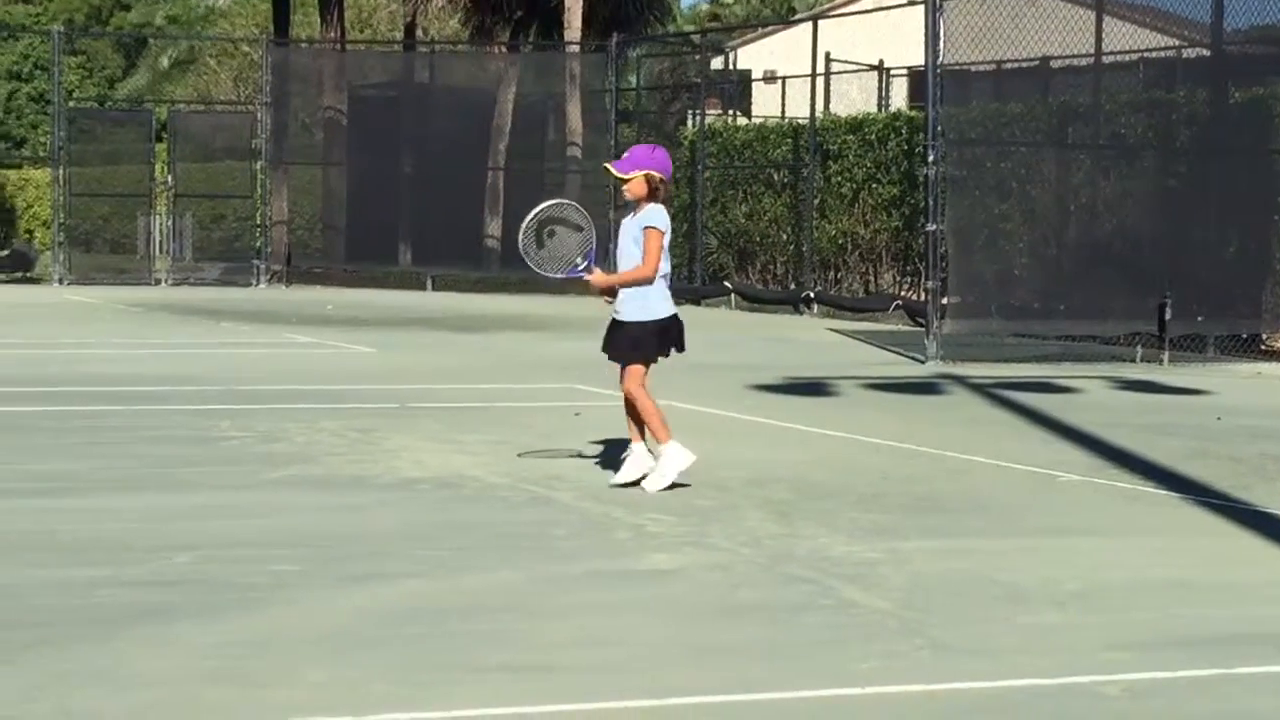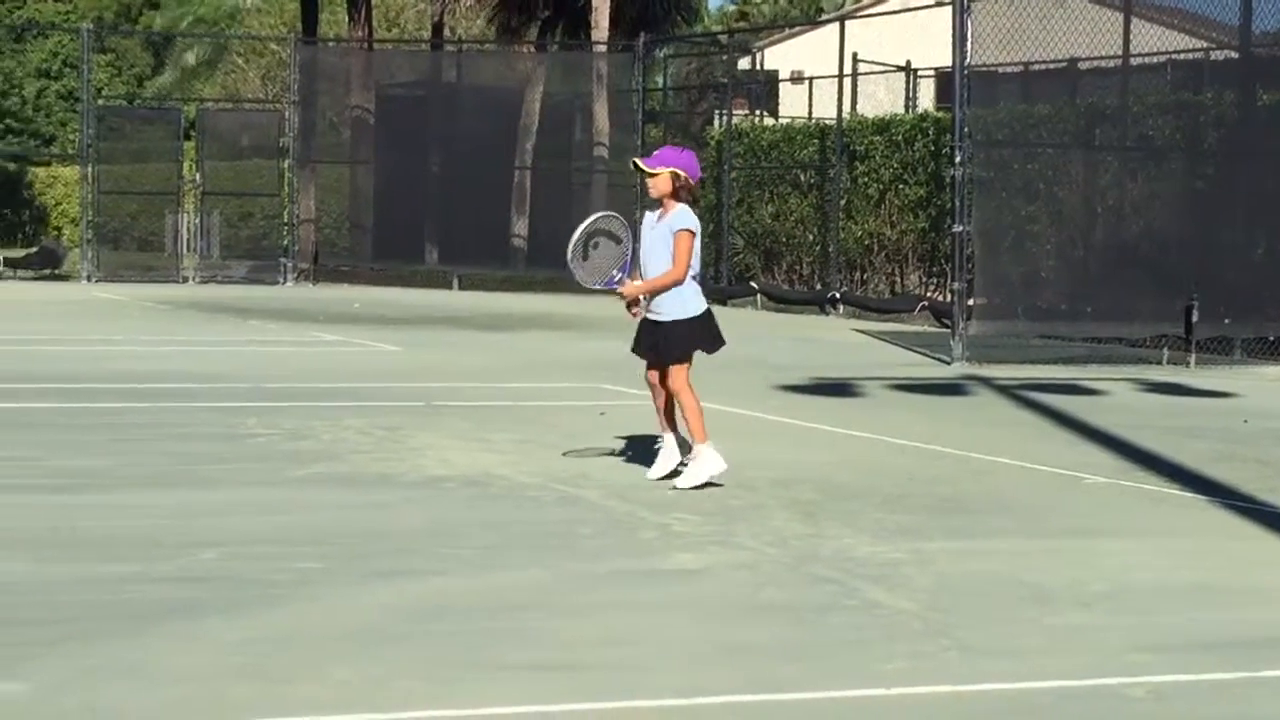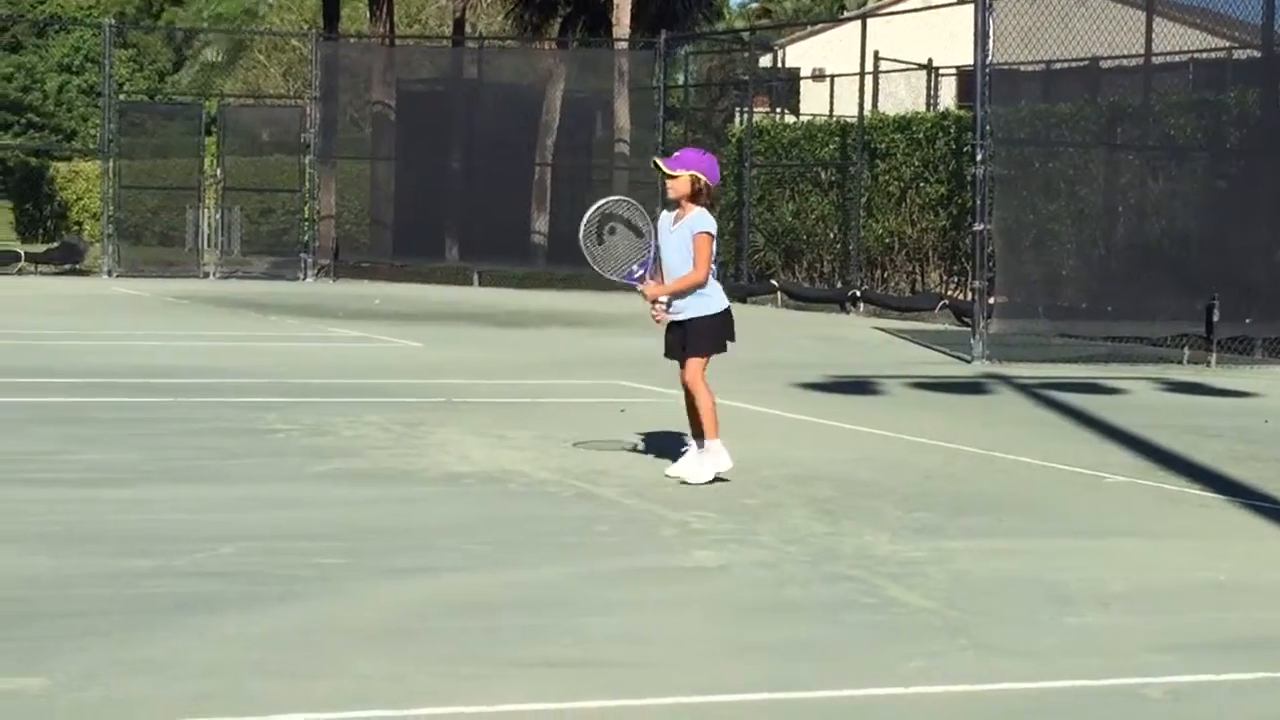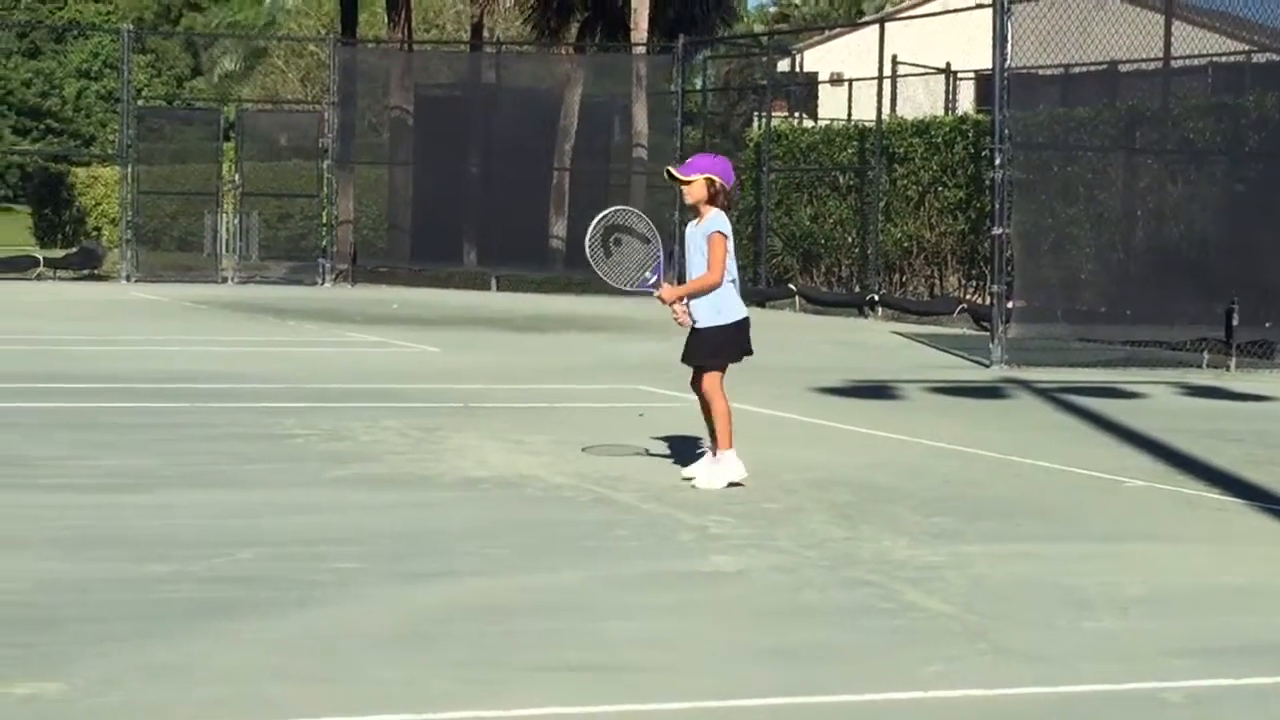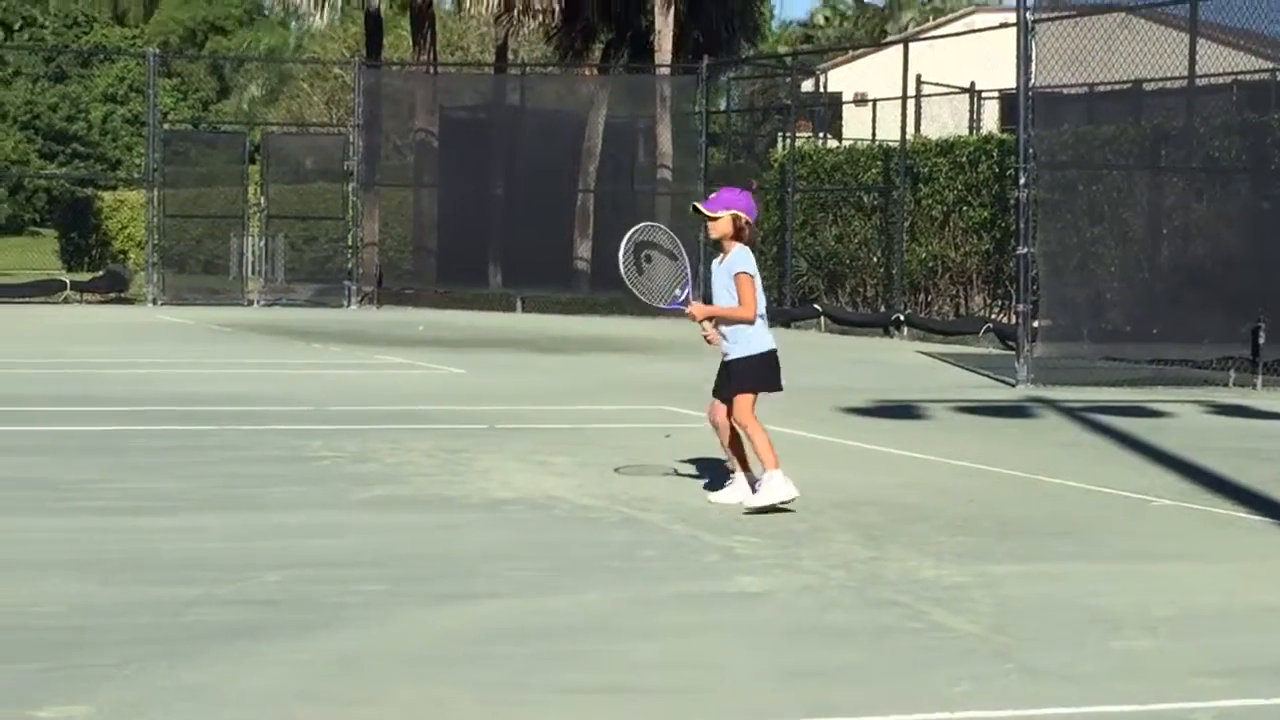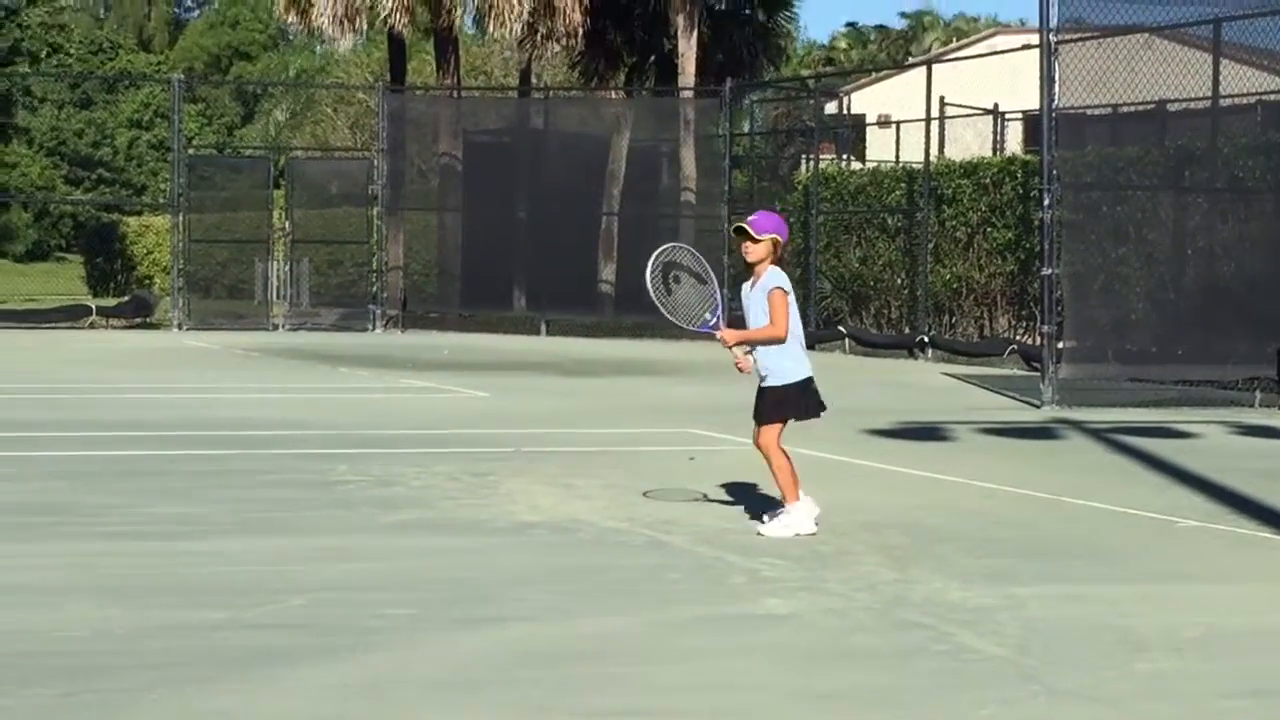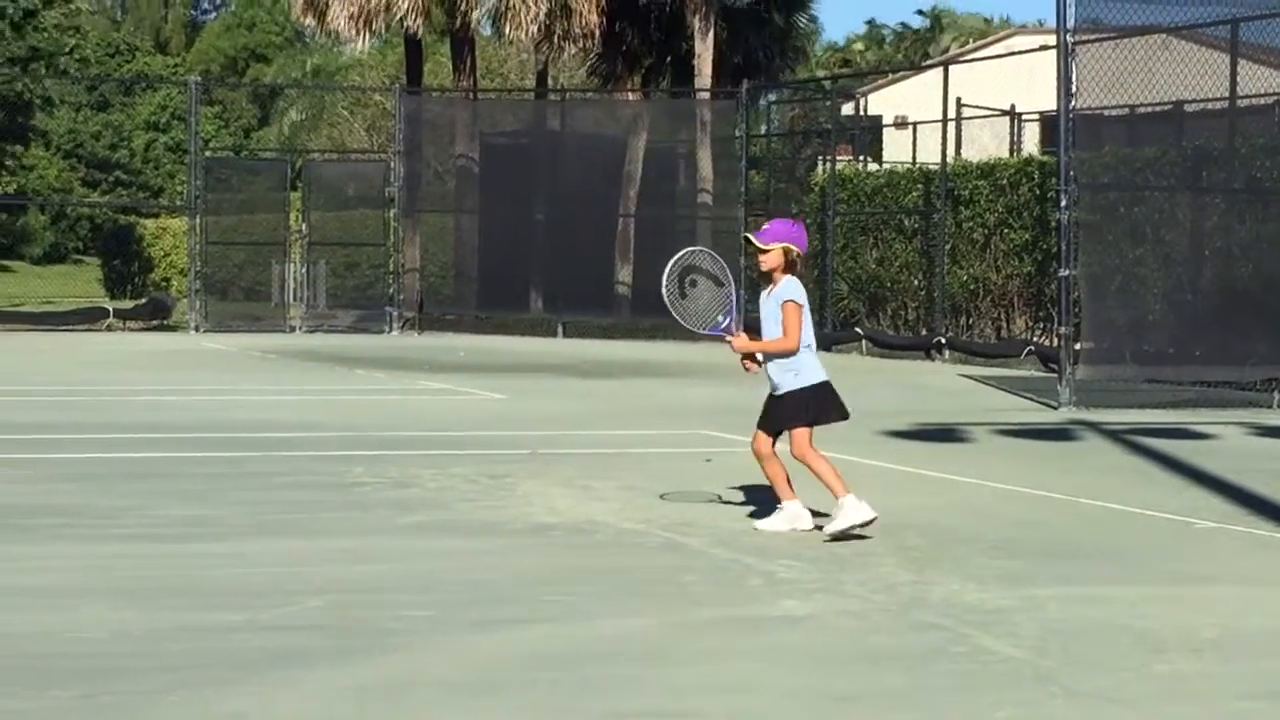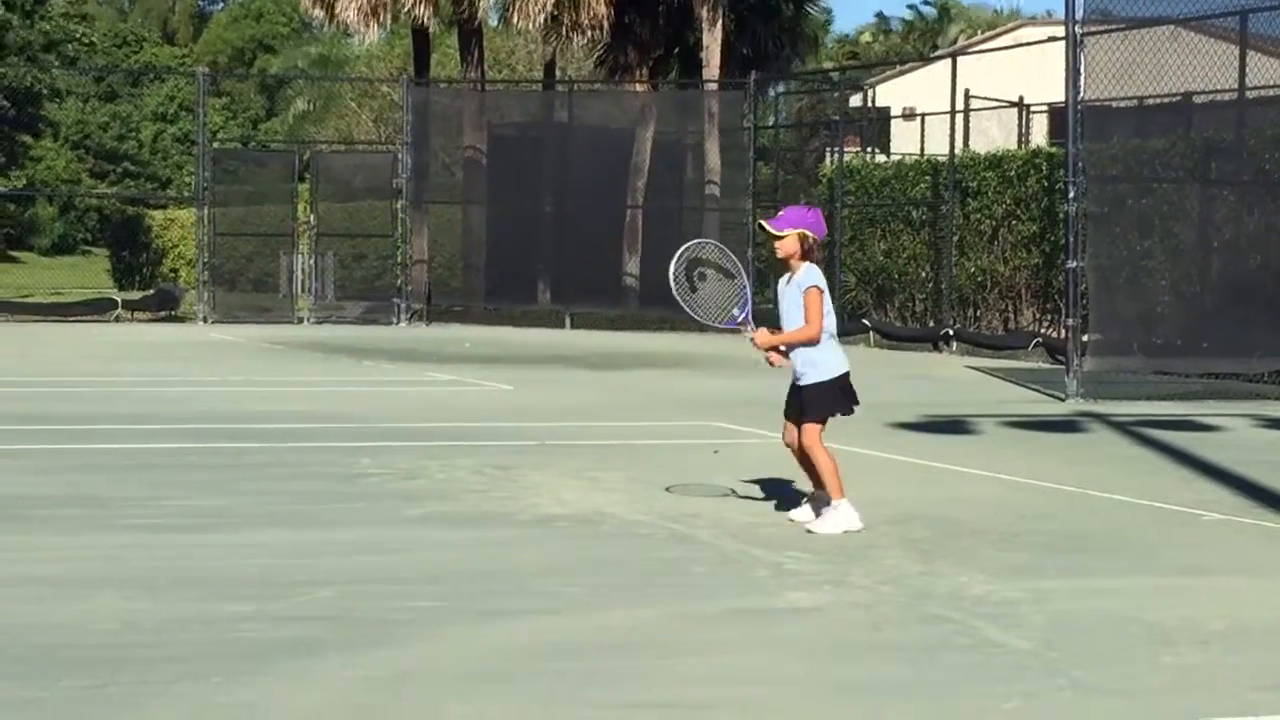
dt=0.3s
person 1, frame 1
left shoulder: (654, 216)
right shoulder: (631, 218)
left elbow: (648, 270)
left wrist: (608, 280)
right wrist: (611, 286)
left hip: (650, 317)
right hip: (629, 315)
left knee: (633, 386)
right knee: (628, 385)
left ankle: (670, 451)
right ankle: (641, 455)
person 1, frame 2
left shoulder: (683, 219)
right shoulder: (651, 218)
left elbow: (678, 272)
left wrist: (639, 289)
right wrist: (636, 296)
left hip: (682, 315)
right hip: (656, 314)
left knee: (677, 383)
right knee: (654, 378)
left ankle: (705, 455)
right ankle: (672, 443)
person 1, frame 3
left shoulder: (702, 222)
right shoulder: (665, 219)
left elbow: (701, 275)
left wrist: (660, 291)
right wrist: (659, 302)
left hip: (704, 312)
right hip: (680, 314)
left knee: (693, 377)
right knee: (686, 379)
left ankle: (714, 453)
right ankle: (701, 446)
person 1, frame 4
left shoulder: (716, 223)
right shoulder: (694, 226)
left elbow: (715, 276)
left wrist: (677, 292)
right wrist: (684, 304)
left hip: (722, 320)
right hip: (704, 320)
left knee: (711, 386)
right knee: (700, 387)
left ankle: (728, 461)
right ankle: (718, 452)
person 1, frame 5
left shoulder: (740, 259)
right shoulder: (719, 261)
left elbow: (749, 310)
left wrist: (708, 313)
right wrist: (715, 328)
left hip: (753, 351)
right hip: (735, 352)
left knee: (742, 413)
right knee: (718, 413)
left ankle: (776, 481)
right ankle: (743, 482)
person 1, frame 6
left shoulder: (775, 280)
right shoulder: (749, 287)
left elbow: (780, 330)
left wrist: (738, 336)
right wrist: (749, 358)
left hip: (788, 377)
right hip: (771, 377)
left knee: (768, 442)
right knee: (763, 440)
left ankle: (797, 513)
right ankle: (798, 500)
person 1, frame 7
left shoulder: (790, 290)
right shoulder: (768, 293)
left elbow: (792, 342)
left wrist: (751, 347)
right wrist: (755, 359)
left hip: (803, 382)
right hip: (782, 386)
left knee: (802, 448)
right knee: (761, 445)
left ankle: (850, 505)
right ankle: (792, 509)
person 1, frame 8
left shoulder: (810, 278)
right shoulder: (785, 282)
left elbow: (814, 329)
left wrist: (772, 340)
right wrist: (779, 351)
left hip: (823, 373)
right hip: (804, 375)
left knee: (810, 440)
right knee: (792, 437)
left ankle: (842, 509)
right ankle: (822, 499)
